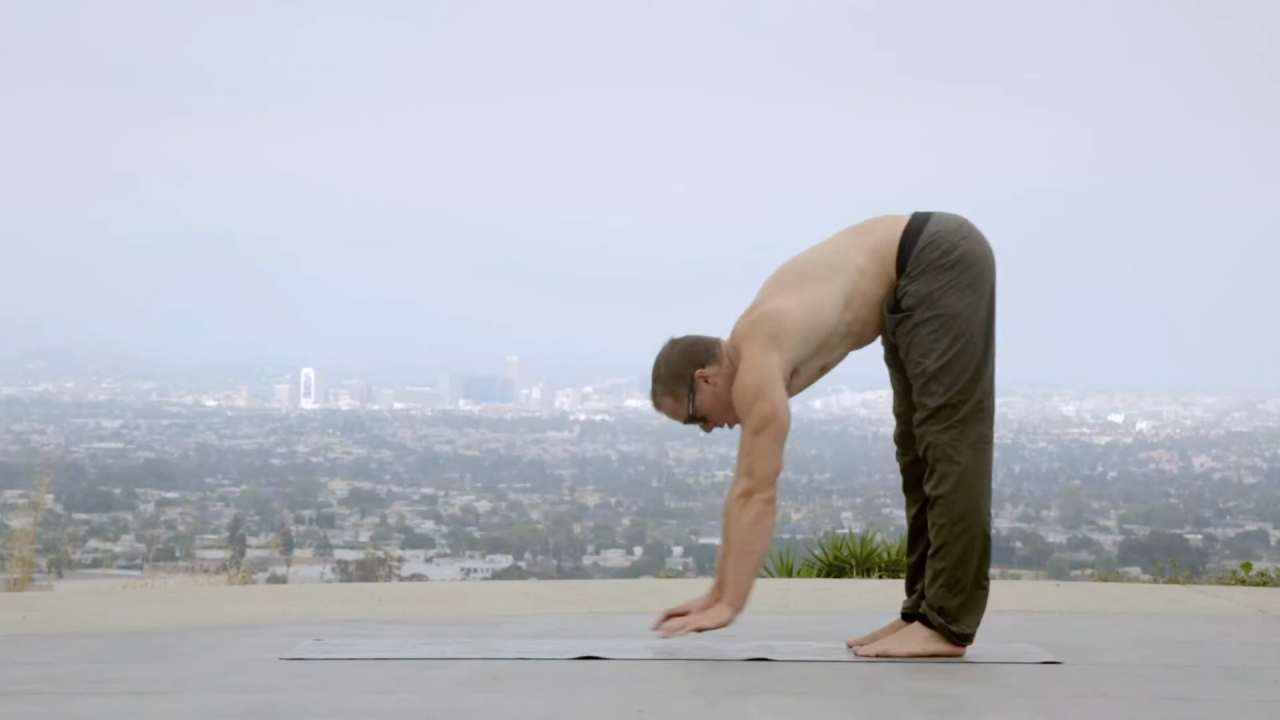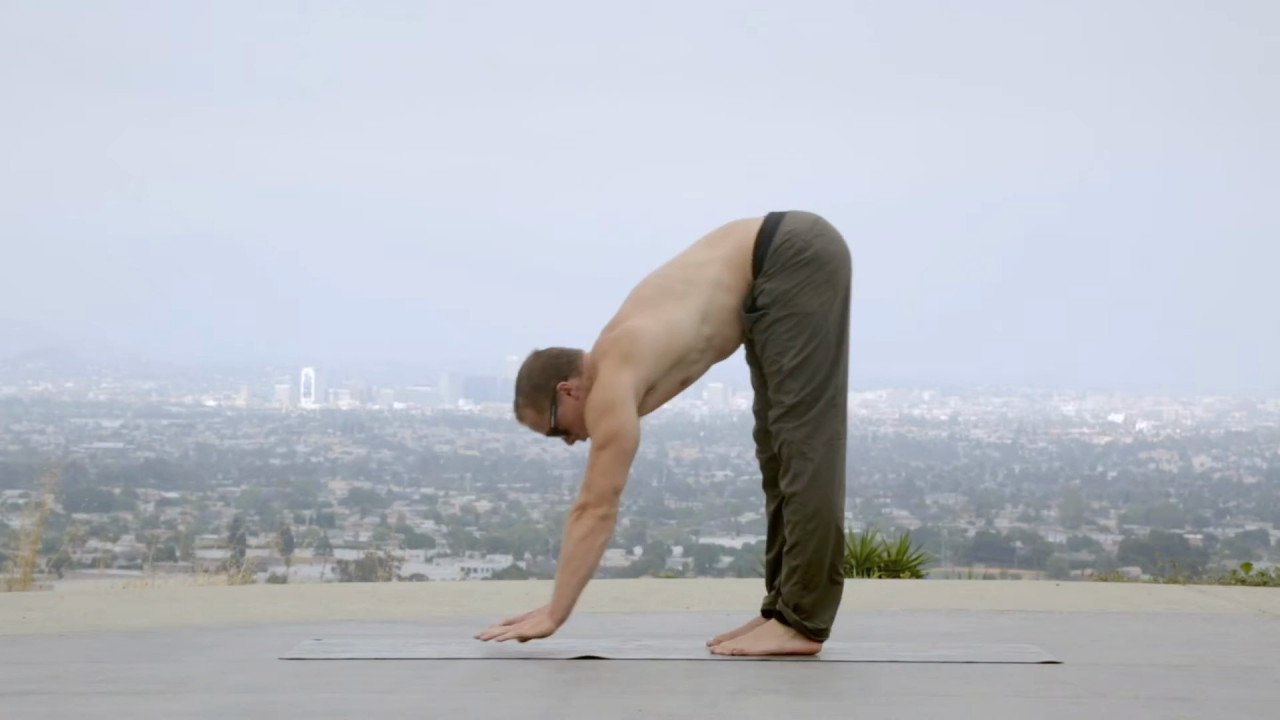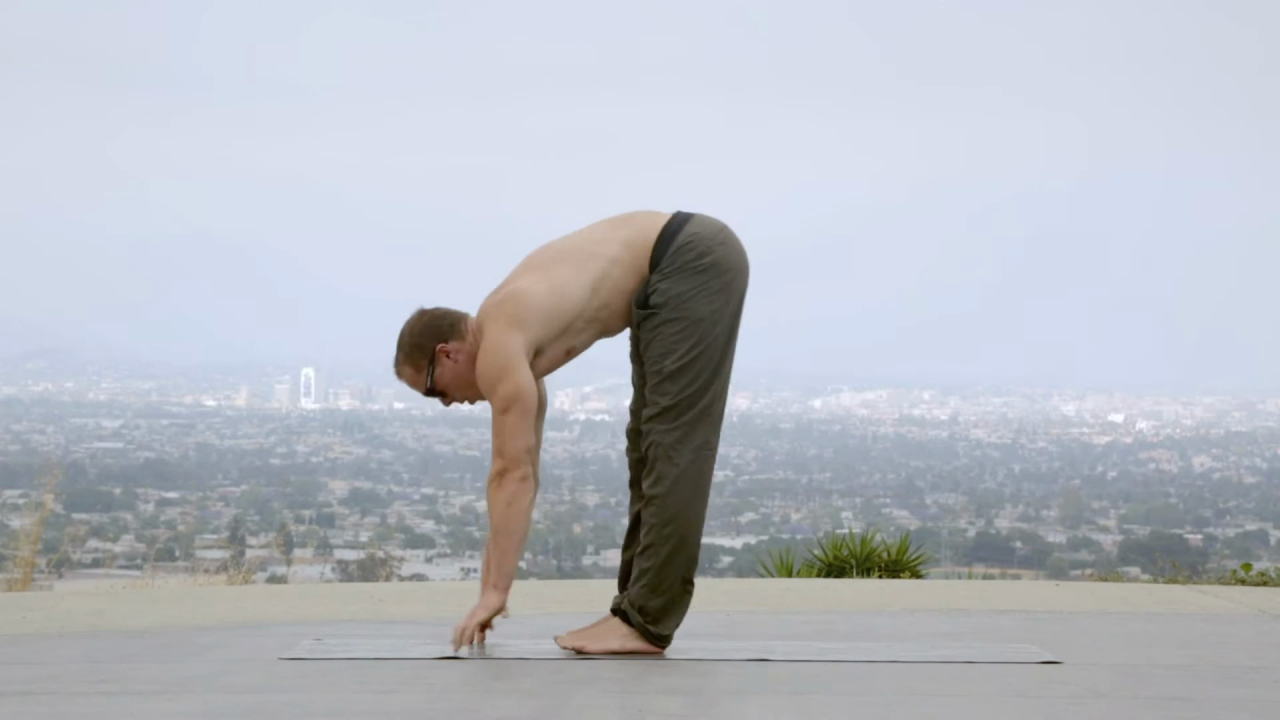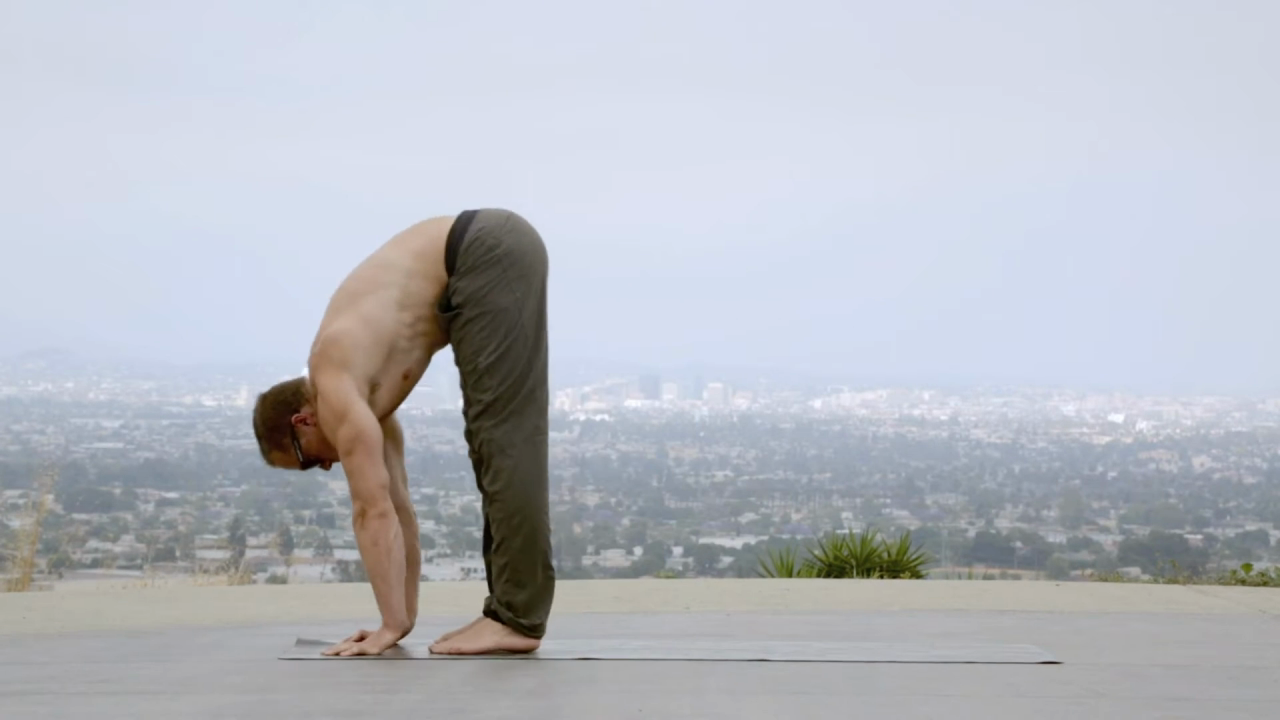
dt=1s
person 1, frame 1
left shoulder: (754, 371)
right shoulder: (752, 355)
left elbow: (756, 493)
right elbow: (753, 489)
left wrist: (726, 602)
right wrist: (719, 592)
left hip: (939, 259)
right hip: (924, 266)
left knee: (948, 439)
right knee: (921, 445)
left ankle: (947, 621)
right ankle: (927, 611)
person 1, frame 2
left shoulder: (612, 384)
right shoulder: (617, 380)
left elbow: (595, 508)
right elbow: (599, 507)
left wrist: (552, 613)
right wrist: (554, 608)
left hip: (795, 257)
right hip: (784, 263)
left knee: (802, 439)
right knee: (780, 442)
left ankle: (803, 617)
right ankle: (788, 606)
person 1, frame 3
left shoulder: (498, 348)
right shoulder: (513, 342)
left elbow: (512, 473)
right elbow: (522, 471)
left wrist: (493, 588)
right wrist: (496, 579)
left hip: (693, 261)
right hip: (687, 260)
left knee: (674, 443)
right knee: (655, 441)
left ankle: (647, 620)
right ankle: (639, 610)
person 1, frame 4
left shoulder: (334, 393)
right shoulder: (364, 395)
left elbow: (374, 512)
right elbow: (396, 506)
left wrist: (390, 625)
right wrist: (403, 617)
left hip: (489, 252)
left knee: (504, 438)
right knee: (498, 440)
left ankle: (517, 617)
right ankle: (515, 610)
